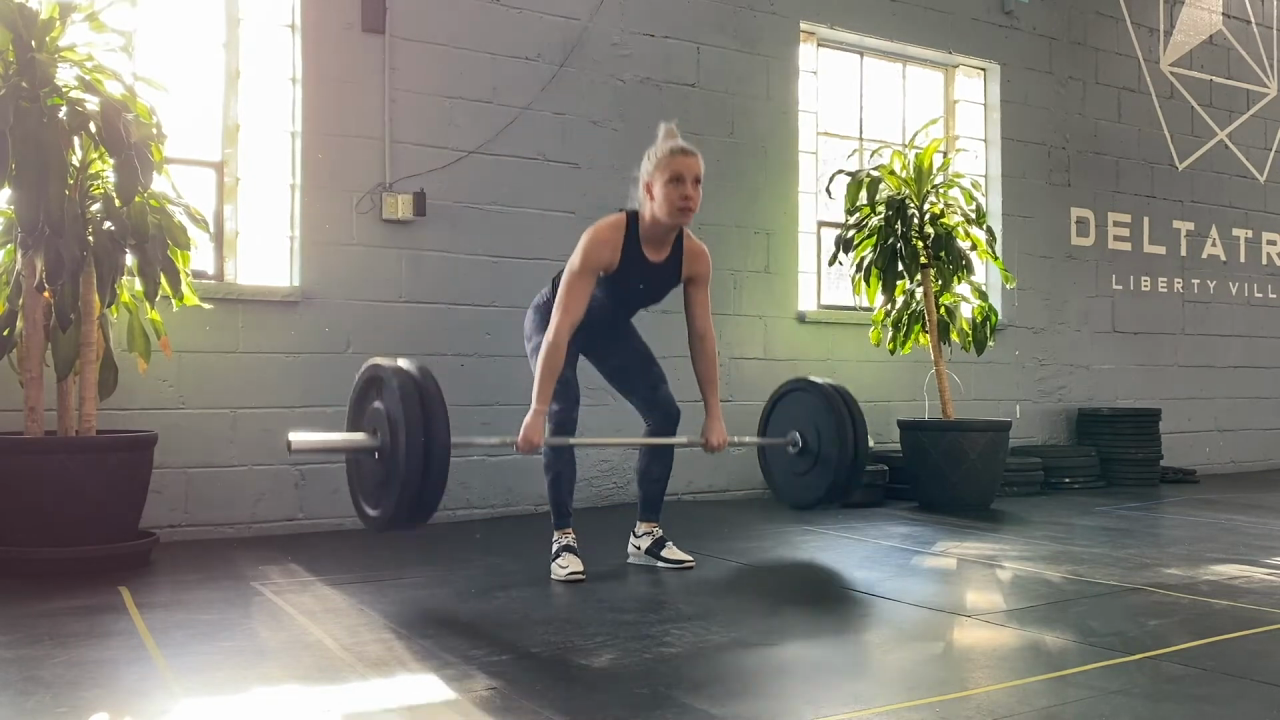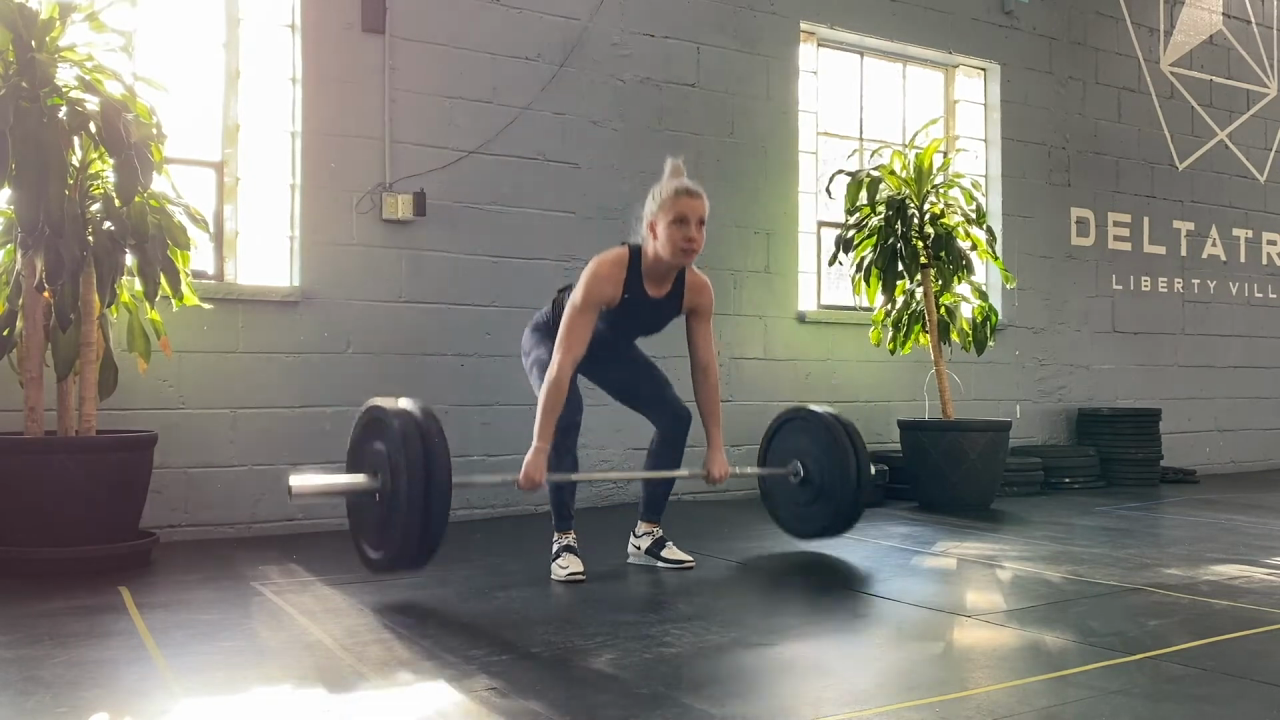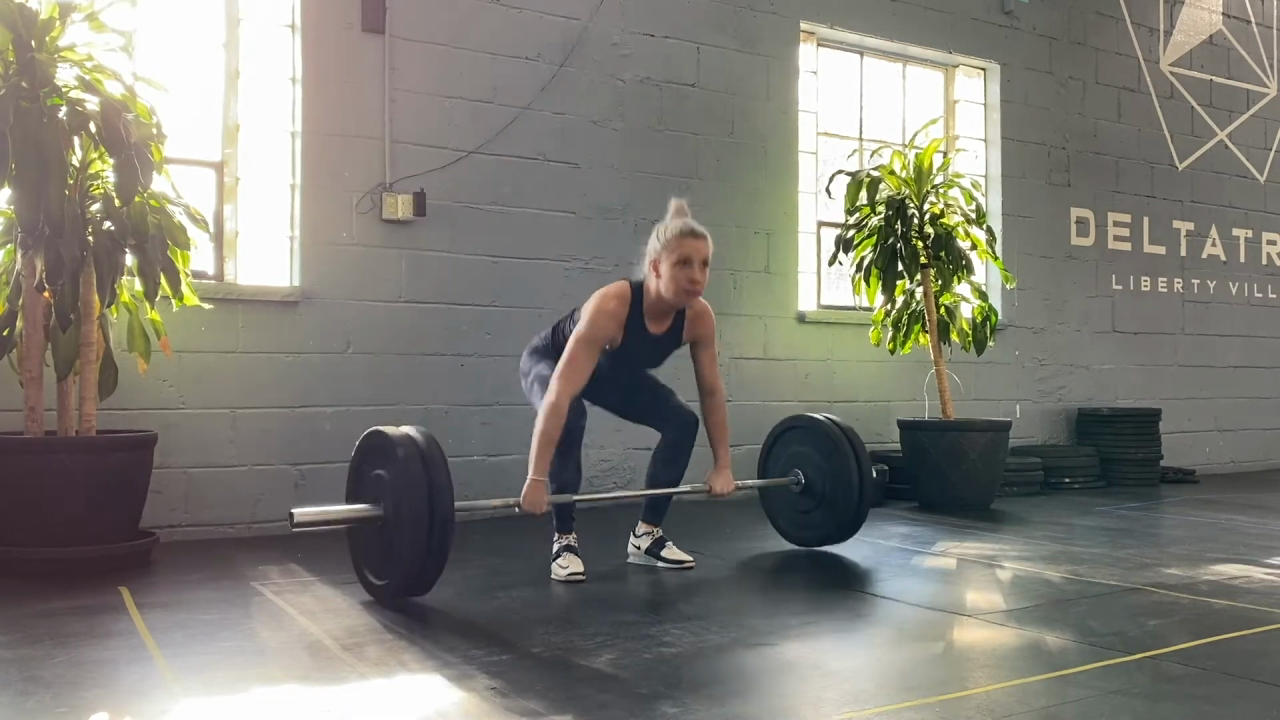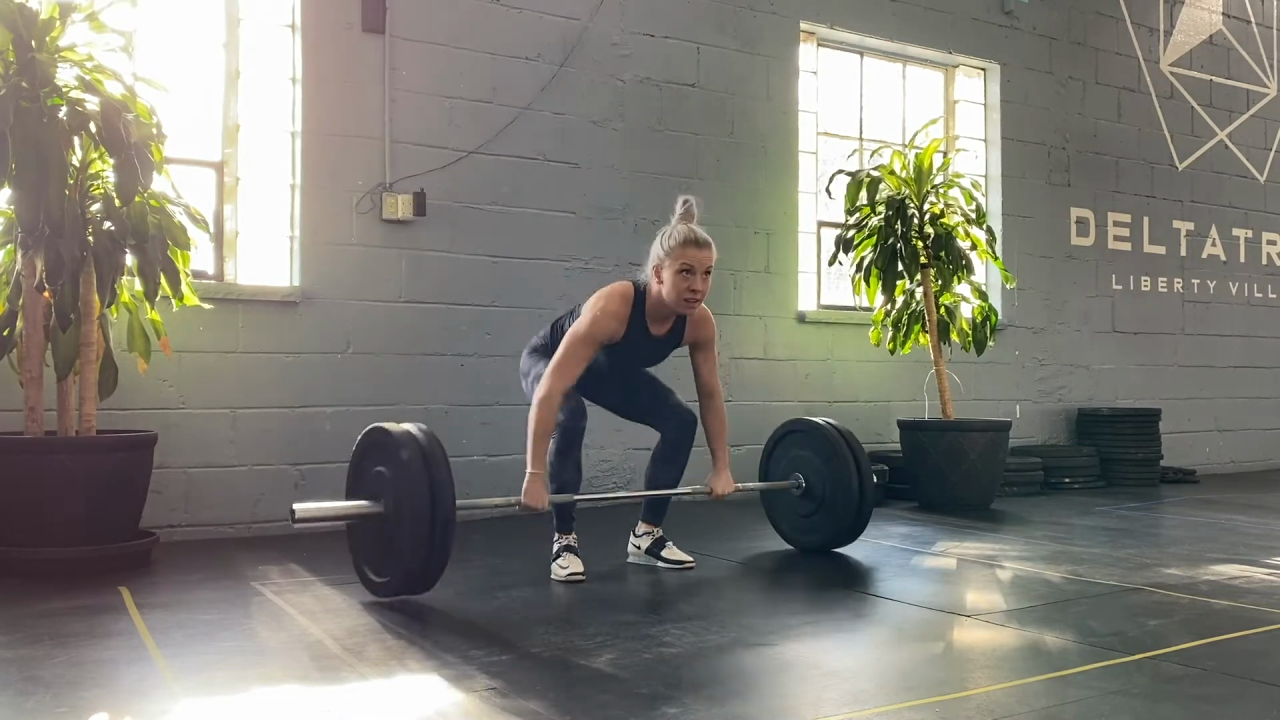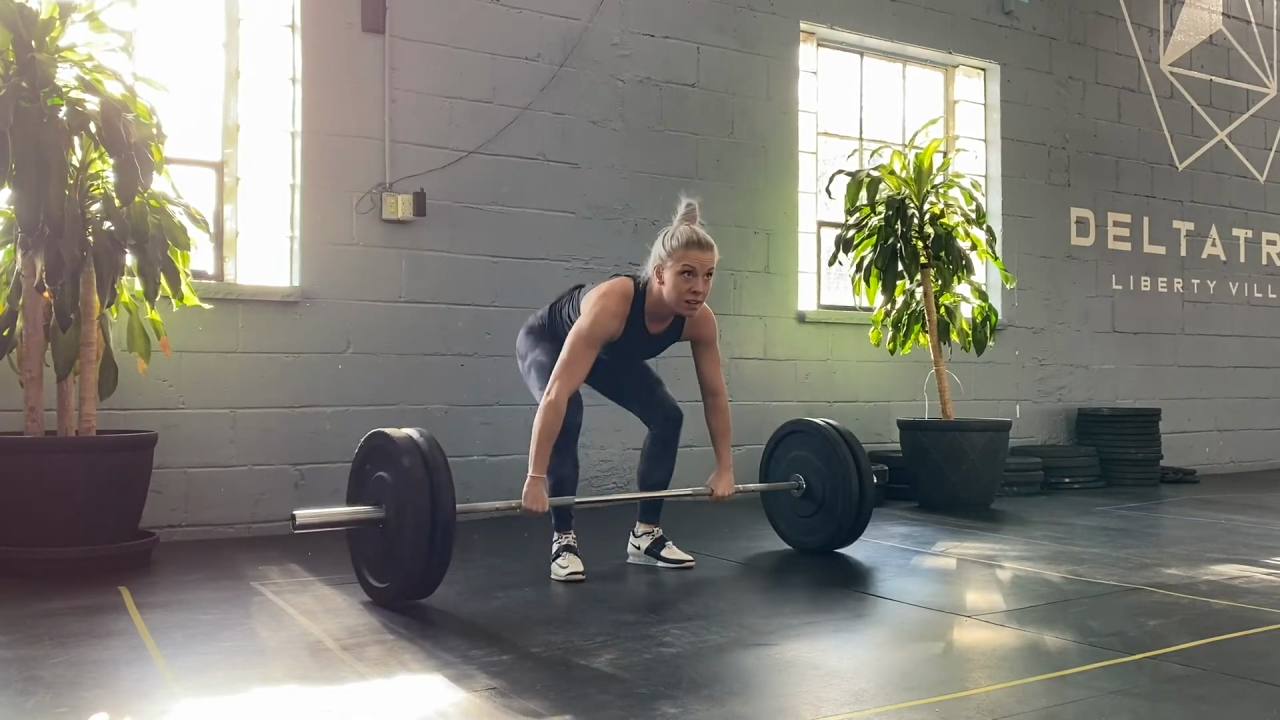
dt=0.1s
person 1, frame 1
left shoulder: (694, 255)
right shoulder: (605, 237)
left elbow: (701, 336)
right elbow: (562, 328)
left wrist: (713, 414)
right wrist: (537, 413)
left hip: (613, 329)
right hip: (553, 325)
left knee: (666, 413)
right knee: (564, 414)
left ankle: (646, 534)
right ankle: (563, 540)
person 1, frame 2
left shoulder: (697, 289)
right shoulder: (608, 271)
left elbow: (705, 370)
right elbow: (563, 366)
left wrist: (716, 448)
right wrist: (539, 451)
left hip: (612, 348)
right hip: (550, 339)
left knee: (675, 417)
right knee: (567, 411)
left ankle: (647, 536)
right ankle: (564, 541)
person 1, frame 3
left shoulder: (699, 318)
right shoulder: (610, 307)
left elbow: (711, 392)
right elbow: (559, 397)
left wrist: (722, 467)
right wrist: (536, 480)
left hip: (614, 374)
right hip: (550, 360)
left knee: (683, 423)
right knee: (571, 423)
left ankle: (647, 535)
right ankle: (565, 542)
person 1, frame 4
left shoulder: (699, 322)
right shoulder: (611, 308)
left elbow: (710, 396)
right elbow: (548, 392)
left wrist: (721, 468)
right wrist: (535, 475)
left hip: (614, 368)
right hip: (550, 357)
left knee: (681, 421)
right knee: (570, 419)
left ankle: (647, 534)
right ankle: (564, 541)
person 1, frame 5
left shoulder: (700, 320)
right shoulder: (611, 305)
left elbow: (714, 394)
right elbow: (556, 394)
left wrist: (724, 469)
right wrist: (536, 479)
left hip: (612, 356)
right hip: (546, 340)
left knee: (667, 416)
right knee: (568, 415)
left ankle: (645, 533)
right ankle: (563, 540)
